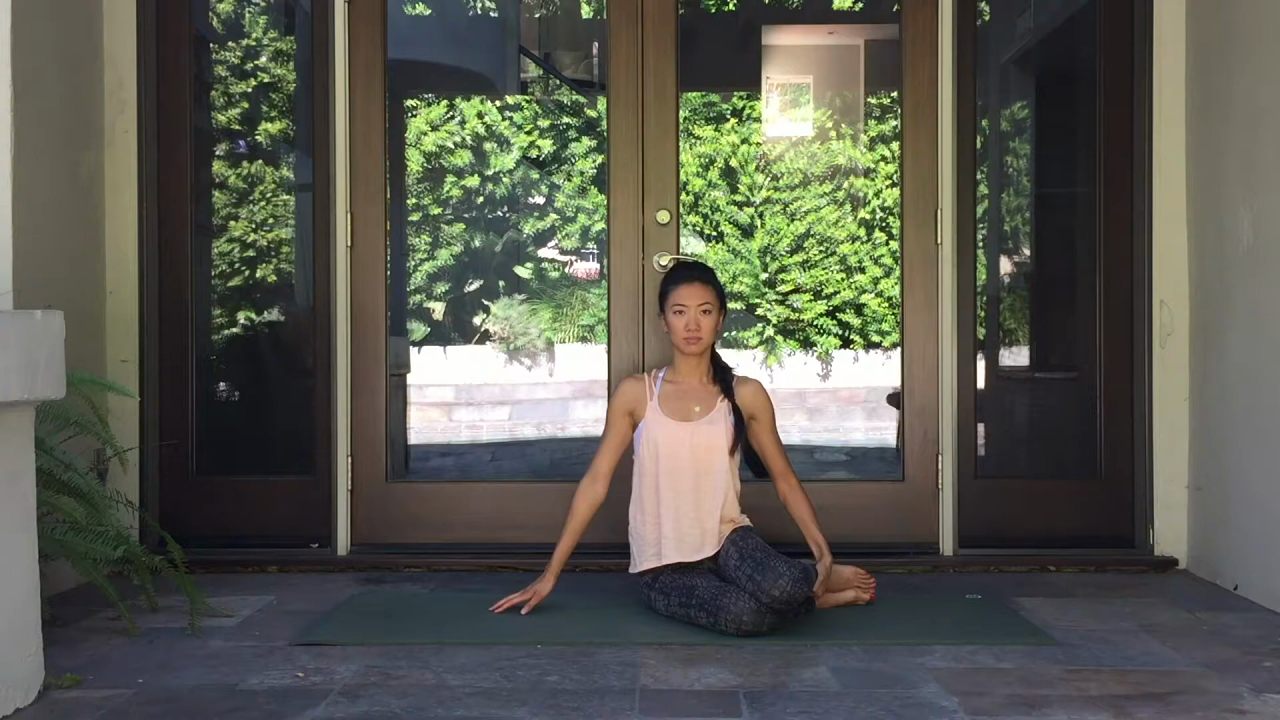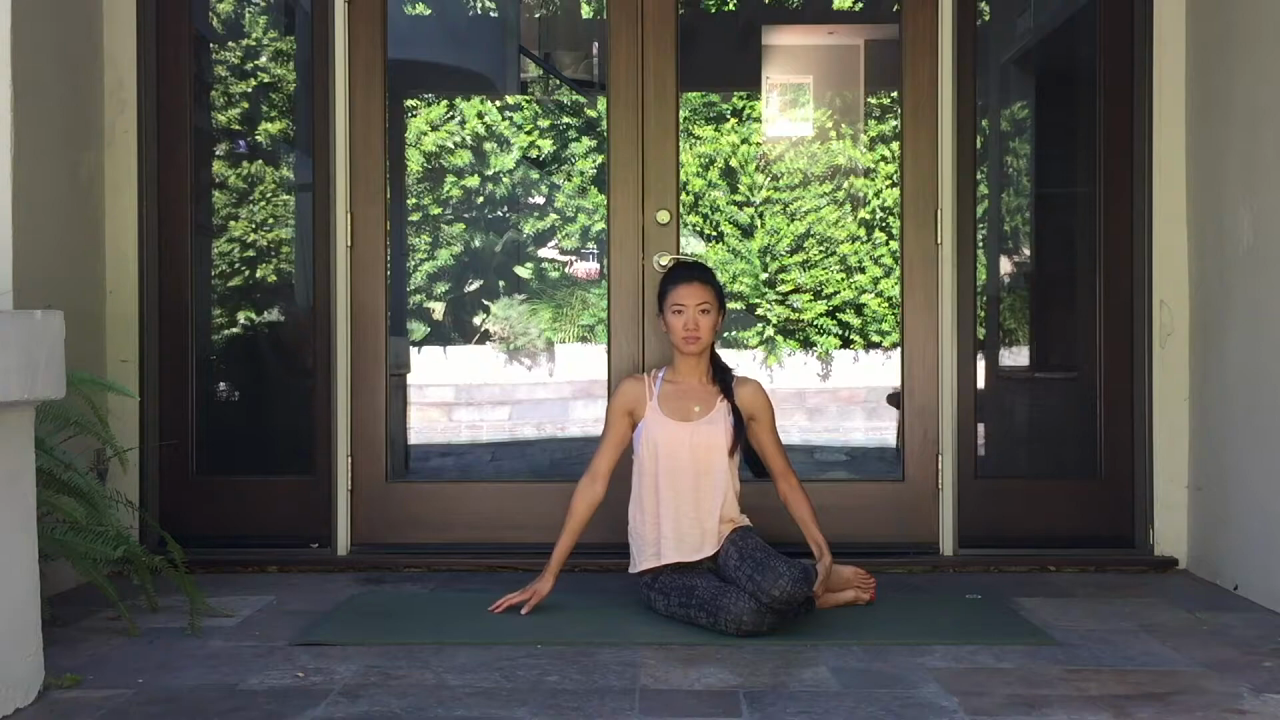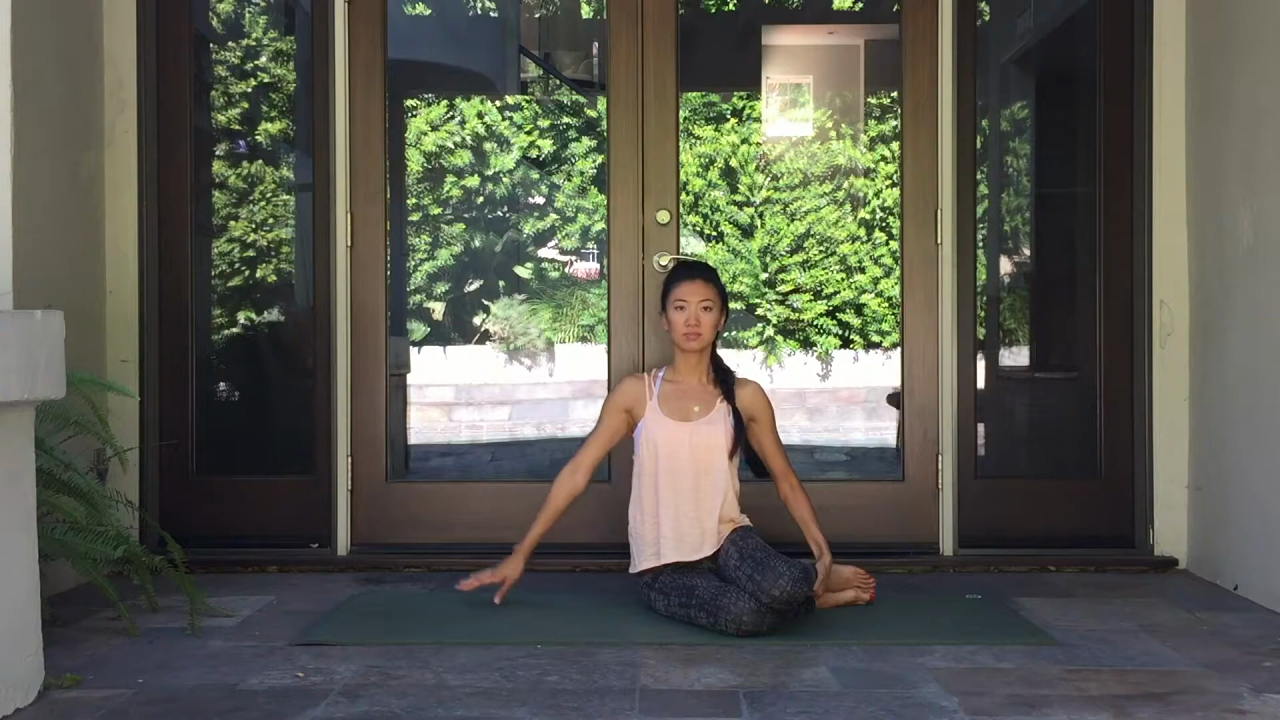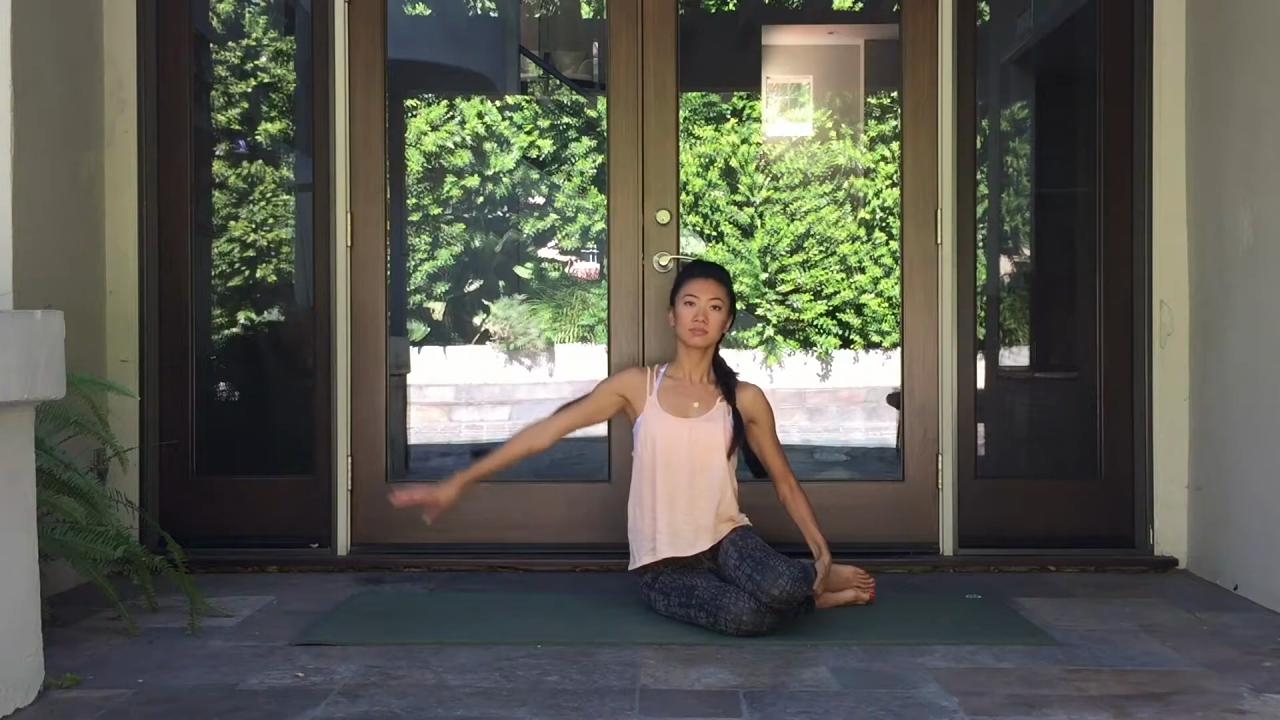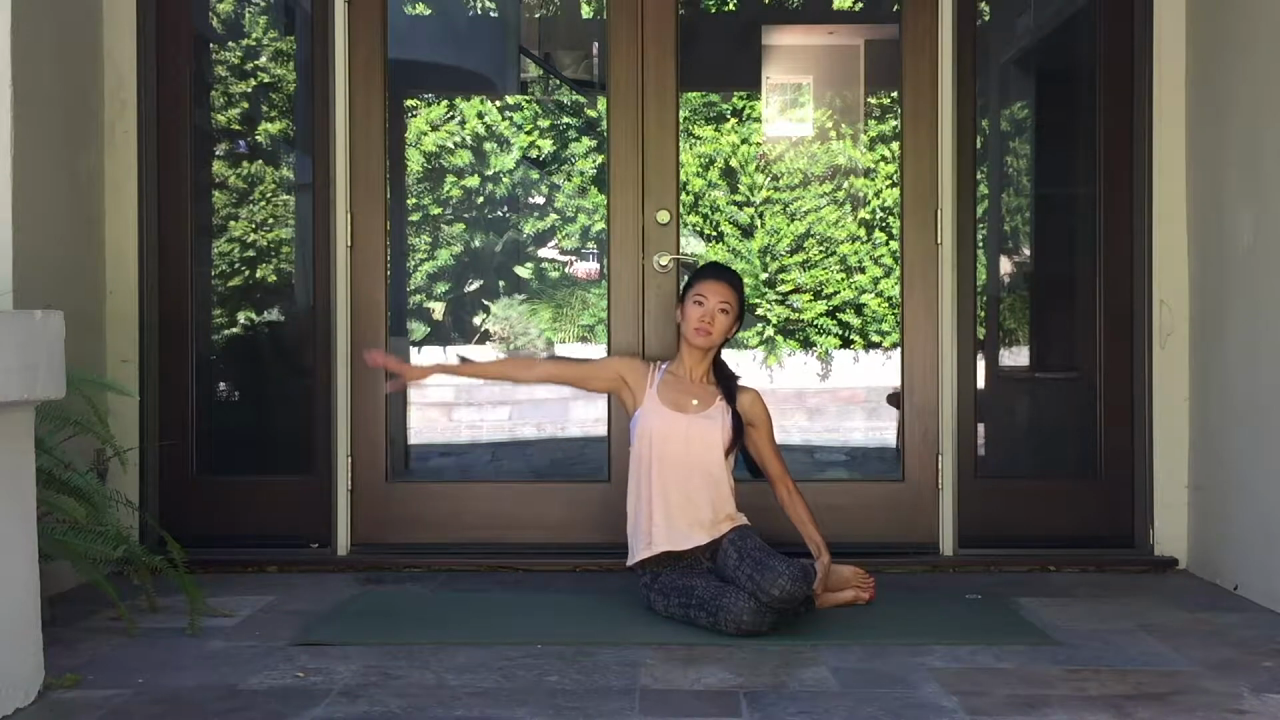
dt=0.2s
person 1, frame 1
left shoulder: (746, 394)
right shoulder: (635, 393)
left elbow: (784, 479)
right elbow: (595, 482)
left wrist: (823, 553)
right wrist: (551, 573)
left hip: (728, 541)
right hip: (663, 568)
left knee: (783, 587)
right knee: (745, 616)
left ankle: (819, 578)
right ankle: (816, 593)
person 1, frame 2
left shoulder: (745, 395)
right shoulder: (635, 393)
left elbow: (784, 479)
right elbow: (594, 481)
left wrist: (823, 552)
right wrist: (550, 572)
left hip: (728, 541)
right hip: (662, 567)
left knee: (782, 587)
right knee: (746, 616)
left ankle: (819, 577)
right ankle: (813, 592)
person 1, frame 3
left shoulder: (746, 397)
right shoulder: (637, 392)
left elbow: (785, 479)
right elbow: (578, 471)
left wrist: (824, 553)
right wrist: (520, 554)
left hip: (727, 542)
right hip: (663, 568)
left knee: (782, 586)
right knee: (744, 615)
left ankle: (817, 577)
right ankle: (815, 591)
person 1, frame 4
left shoulder: (746, 399)
right shoulder: (638, 385)
left elbow: (785, 481)
right elbow: (547, 430)
left wrist: (823, 552)
right wrist: (460, 482)
left hip: (726, 540)
right hip: (663, 565)
left knee: (783, 585)
right knee: (746, 614)
left ankle: (817, 576)
right ankle: (812, 590)
person 1, frame 5
left shoulder: (743, 403)
right shoulder: (636, 378)
left elbow: (781, 482)
right elbow: (537, 369)
left wrist: (822, 552)
right wrist: (436, 367)
left hip: (725, 539)
right hip: (662, 562)
left knee: (782, 585)
right knee: (745, 615)
left ankle: (816, 577)
right ankle: (814, 592)
